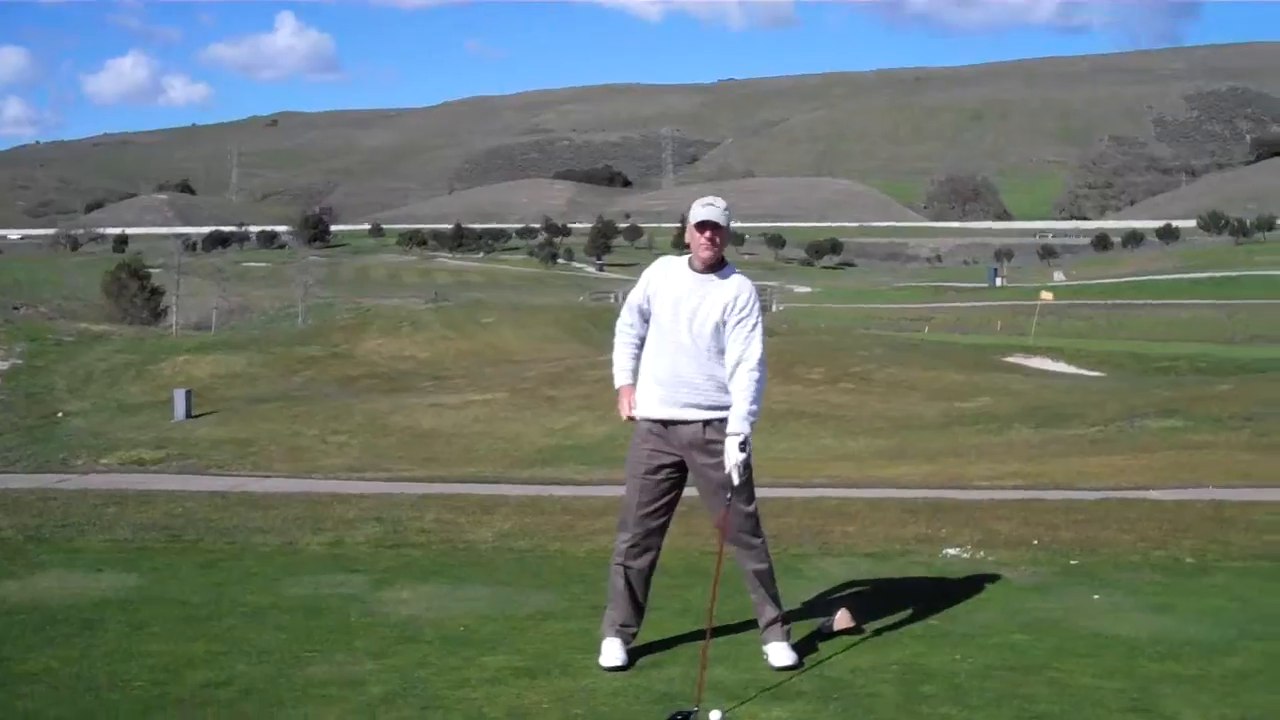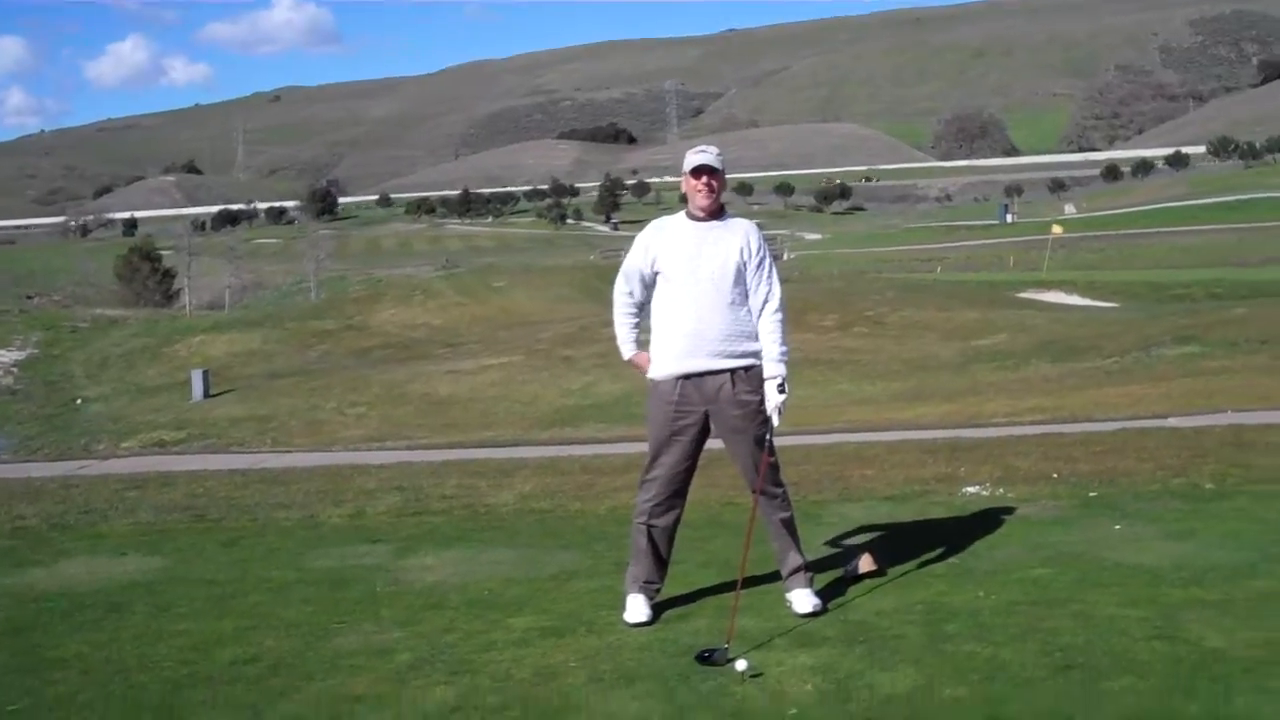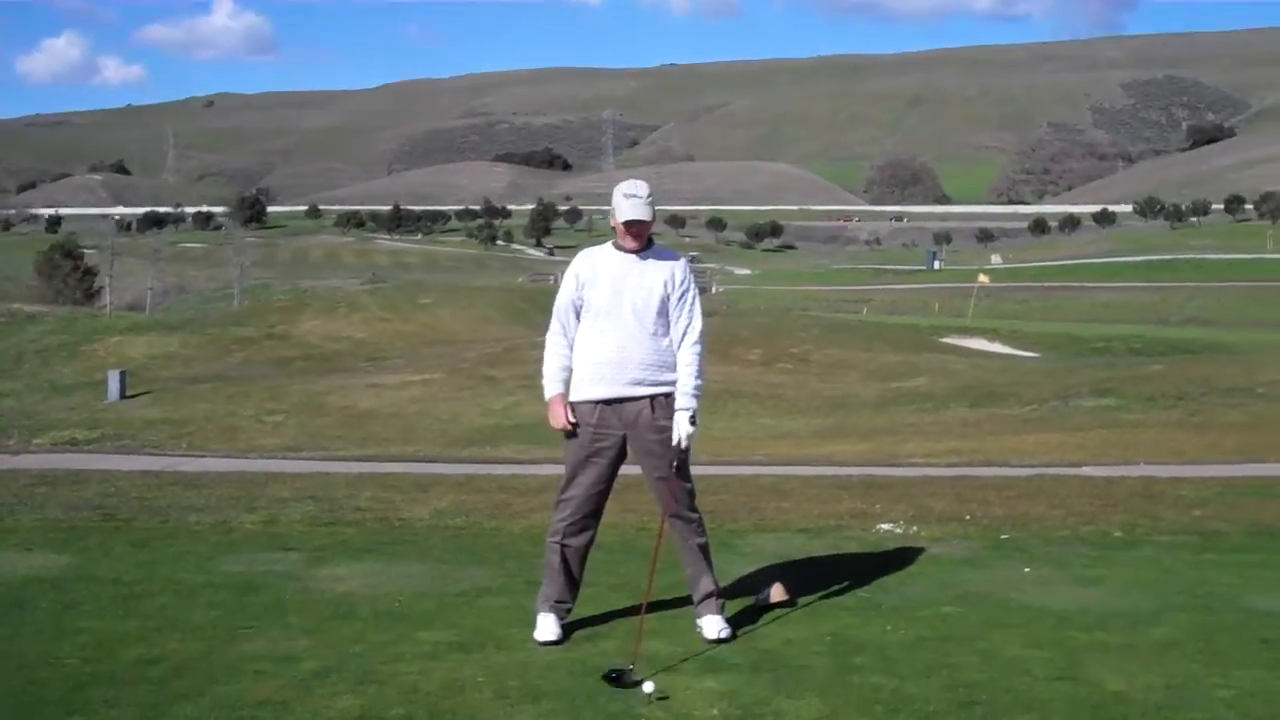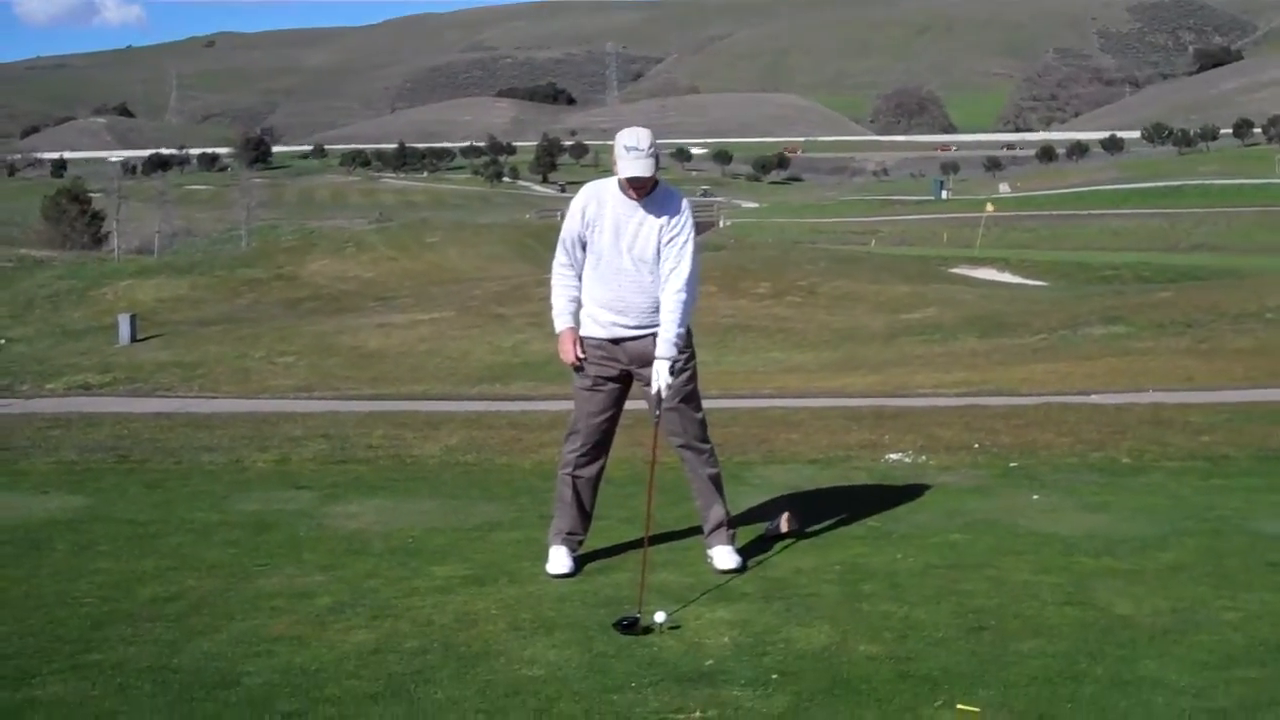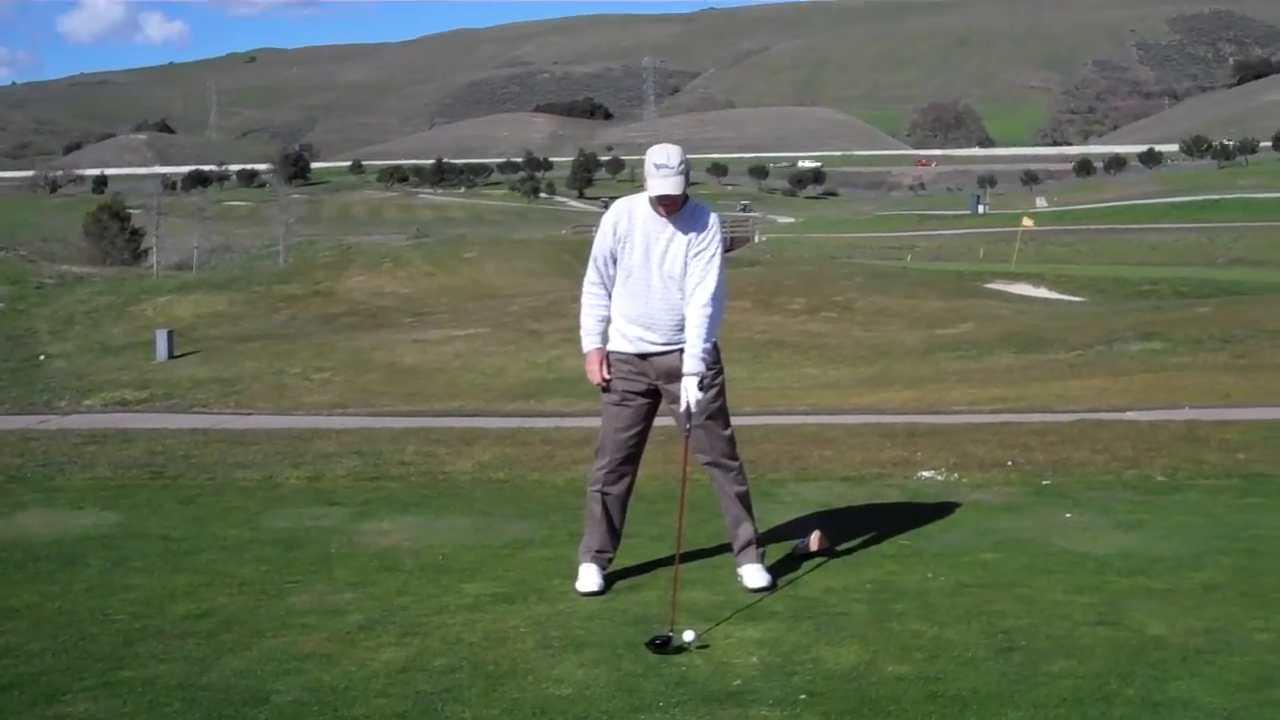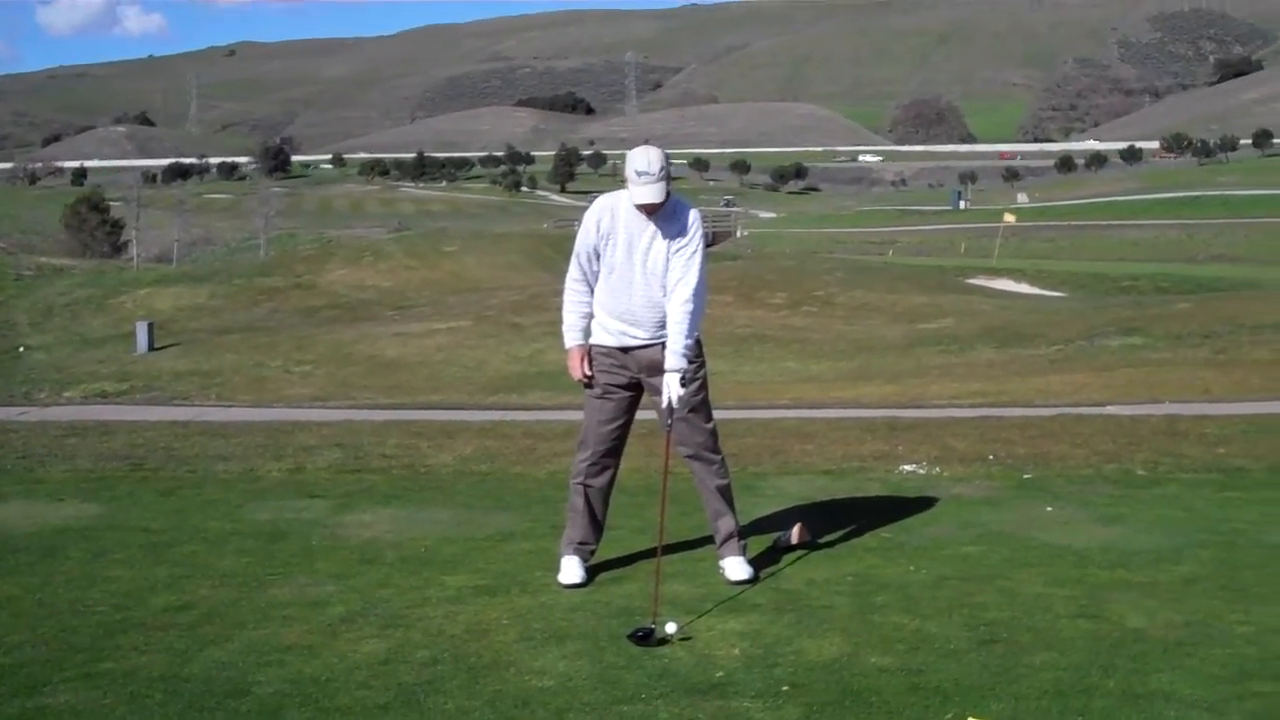
dt=0.7s
person 1, frame 1
left shoulder: (740, 290)
right shoulder: (660, 272)
left elbow: (748, 366)
right elbow: (629, 326)
left wrist: (739, 430)
right wrist: (624, 382)
left hip: (715, 428)
right hip: (654, 425)
left knee: (743, 531)
right knee: (636, 531)
left ankle: (774, 631)
right ankle: (617, 632)
person 1, frame 2
left shoulder: (746, 234)
right shoulder: (658, 234)
left elbow: (768, 308)
right elbow: (626, 292)
left wrist: (775, 373)
right wrist: (630, 348)
left hip: (739, 377)
right hip: (673, 380)
left knee: (766, 481)
right knee: (660, 488)
left ankle: (797, 580)
right ankle: (640, 589)
person 1, frame 3
left shoulder: (674, 267)
right shoulder: (586, 264)
left elbow: (688, 340)
right elbow: (560, 334)
left wrist: (685, 405)
right wrist: (554, 392)
left hip: (658, 404)
right hip: (594, 406)
left knee: (681, 508)
right knee: (574, 510)
left ankle: (708, 606)
right ankle: (551, 608)
person 1, frame 4
left shoulder: (675, 208)
right shoulder: (590, 199)
left elbow: (677, 285)
right elbow: (567, 266)
left wrist: (665, 354)
right wrist: (565, 324)
left hip: (660, 340)
right hip: (600, 341)
left knee: (692, 439)
right knee: (583, 442)
left ankle: (719, 538)
right ankle: (563, 541)
person 1, frame 5
left shoulder: (705, 223)
right shoulder: (621, 215)
left elbow: (703, 299)
right elbow: (598, 283)
left wrist: (692, 369)
right wrist: (593, 344)
left hip: (689, 357)
right hip: (628, 357)
left knee: (720, 456)
right knee: (612, 460)
left ankle: (748, 555)
right ankle: (593, 559)
person 1, frame 6
left shoulder: (687, 219)
right shoulder: (603, 211)
left elbow: (685, 295)
right elbow: (580, 279)
left wrist: (675, 365)
right wrist: (575, 339)
left hip: (671, 349)
right hip: (611, 350)
left knee: (702, 448)
right knee: (595, 451)
left ankle: (730, 547)
right ankle: (575, 551)
